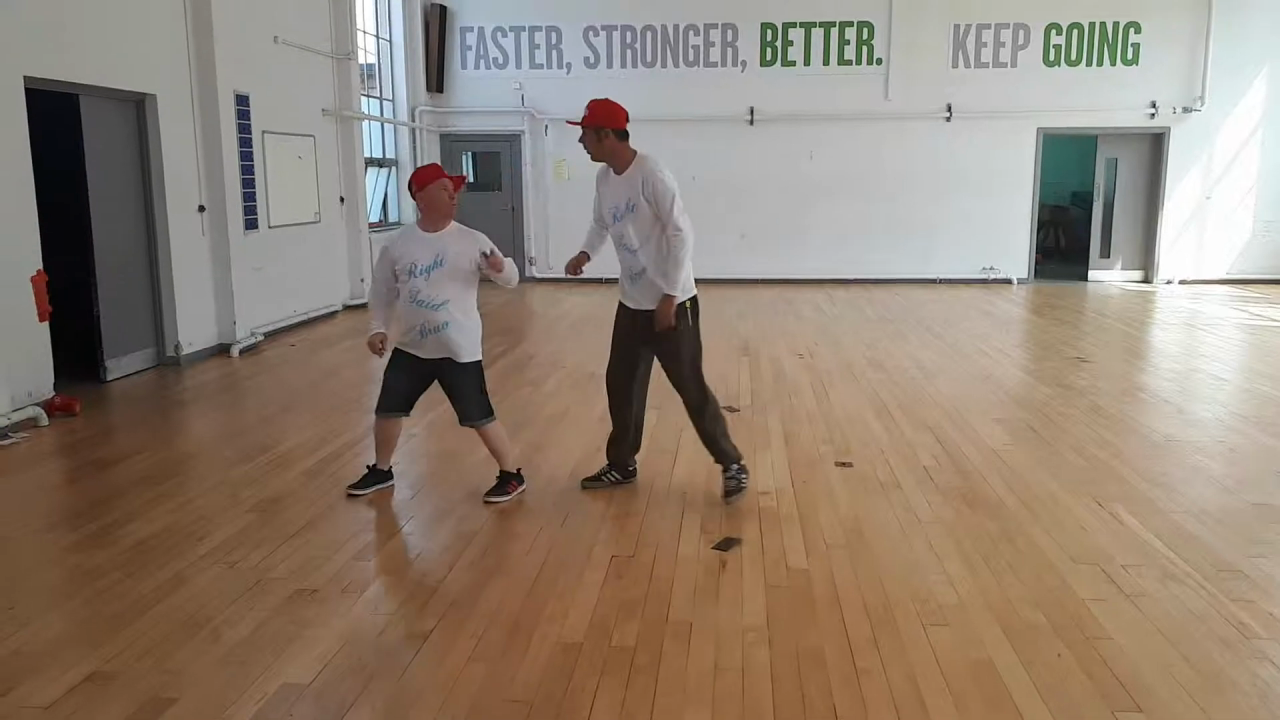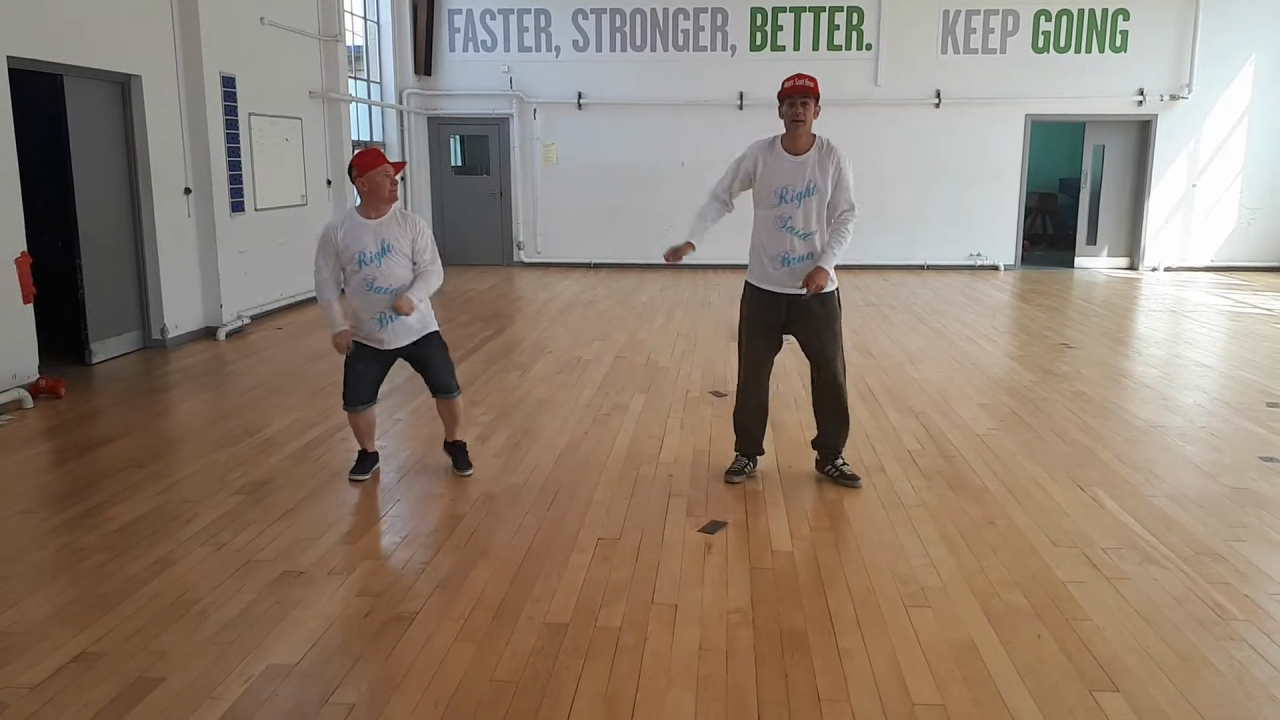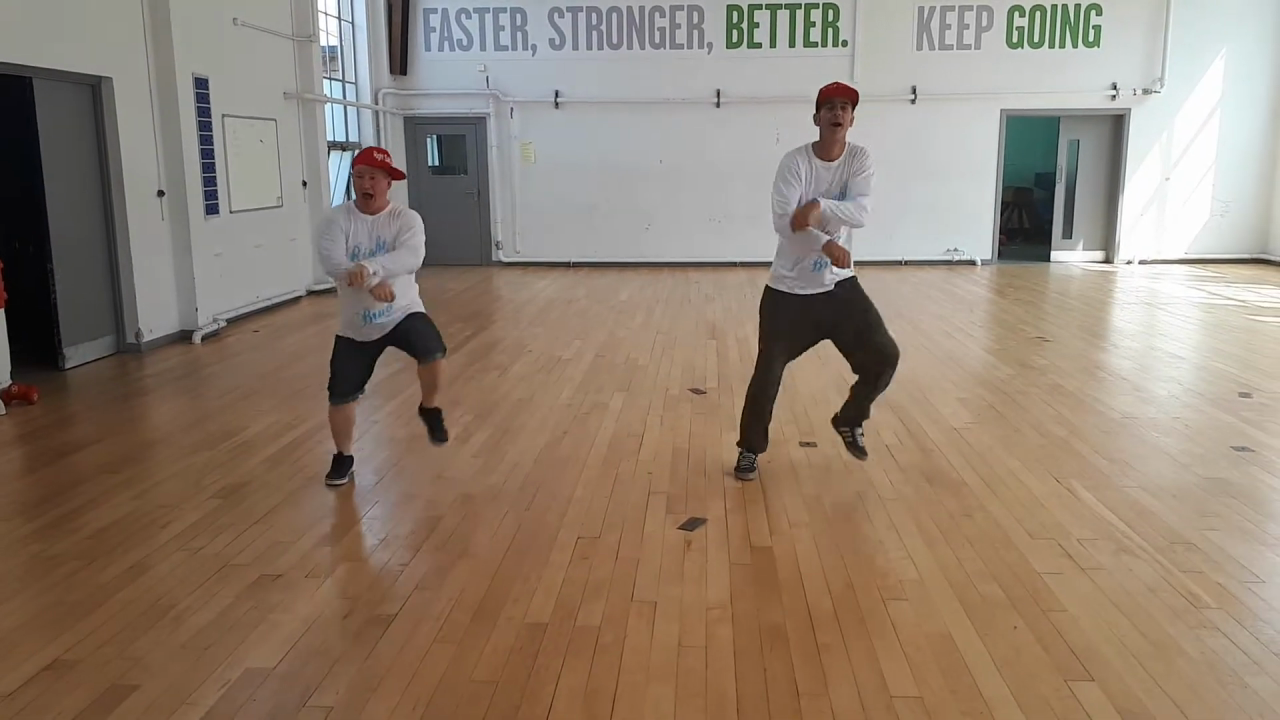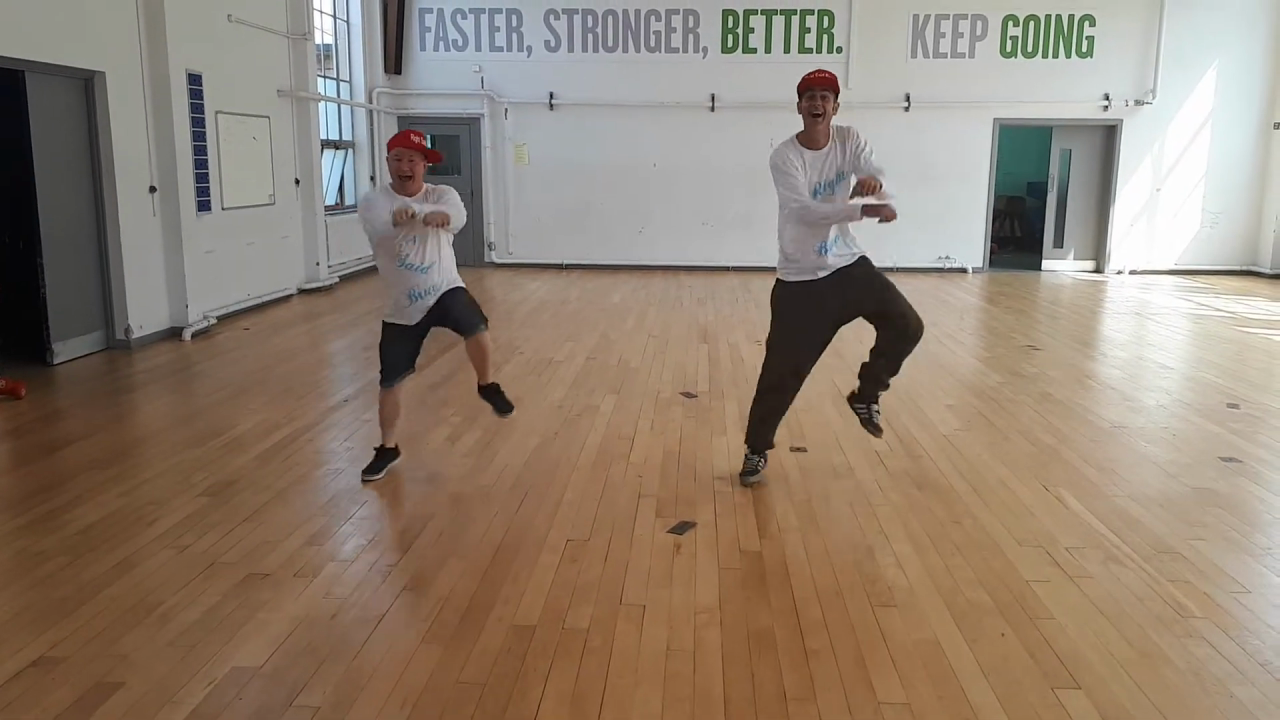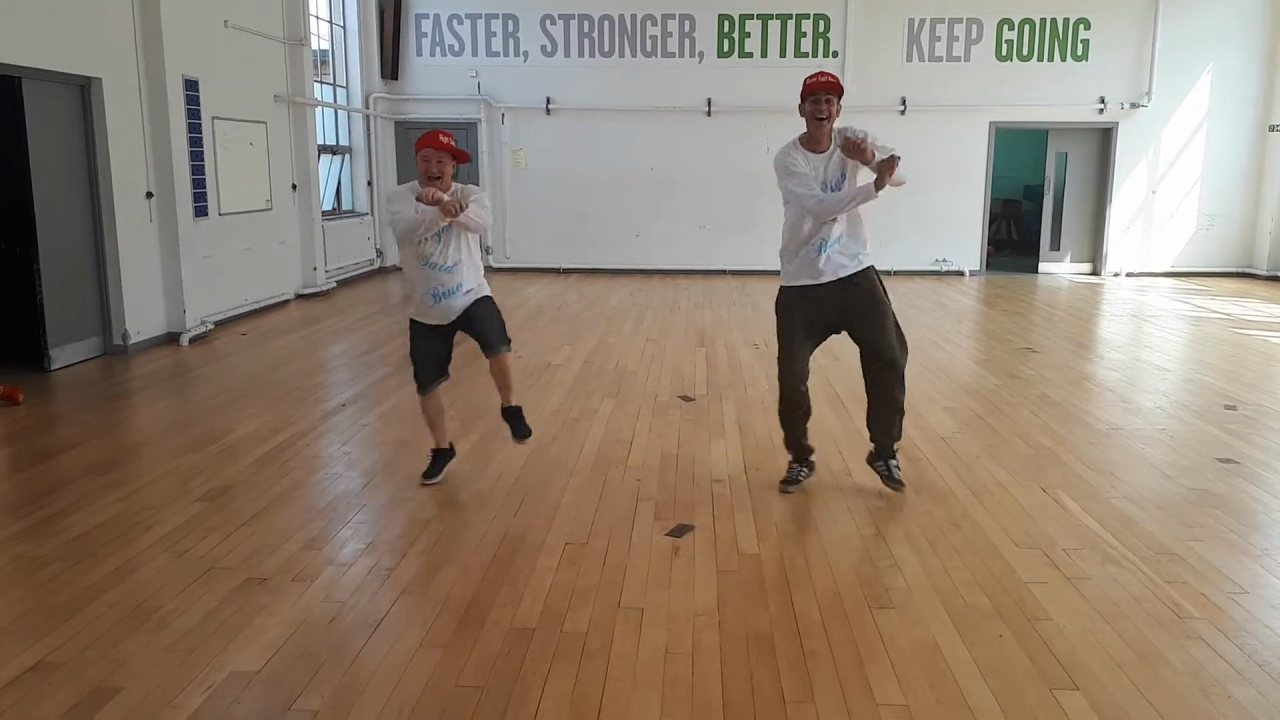
dt=1s
person 1, frame 1
left shoulder: (652, 175)
right shoulder: (605, 177)
left elbow: (680, 235)
right elbow: (601, 223)
left wrist: (670, 294)
right wrist: (586, 252)
left hip: (671, 299)
right hip: (631, 303)
left knee: (690, 386)
right knee: (620, 383)
left ankle: (731, 464)
right ankle: (621, 464)
person 1, frame 2
left shoulder: (832, 157)
right shoulder: (759, 155)
left elbow: (844, 218)
right elbow: (720, 199)
left wrist: (824, 266)
right wrist: (691, 240)
left hip: (816, 286)
right hip: (764, 285)
left knee: (829, 372)
right knee: (752, 374)
left ankle: (831, 456)
right ankle: (747, 453)
person 1, frame 3
left shoulder: (859, 158)
right shoulder: (793, 162)
left elbow: (859, 214)
right elbow: (782, 221)
left wrist: (819, 206)
right wrist: (825, 244)
left hip: (839, 283)
right hip: (789, 287)
left knee: (883, 357)
right knee: (768, 372)
left ankle: (850, 421)
right ankle: (750, 448)
person 1, frame 4
left shoulder: (850, 139)
right shoulder: (783, 156)
left elbow: (880, 177)
right elbow: (809, 212)
left wrist: (872, 181)
right wrist: (865, 209)
left hip: (849, 264)
right hip: (800, 278)
left knee: (907, 326)
right knee: (782, 367)
left ankle: (867, 395)
right ankle: (757, 448)
person 1, frame 5
left shoulder: (854, 140)
right shoulder: (788, 158)
left elbow: (892, 163)
right elbow: (819, 206)
left wrist: (874, 160)
right wrist: (875, 184)
left hip: (854, 274)
right hip: (802, 283)
left knee: (888, 358)
right knee: (792, 376)
left ankle: (884, 452)
right ankle: (799, 458)
person 2, frame 1
left shoulder: (471, 240)
right shoulder: (398, 244)
left elbow: (511, 278)
right elbow: (382, 291)
left wrist: (500, 267)
right wrist: (379, 328)
left hip: (460, 350)
right hip: (411, 348)
left knee: (479, 417)
right knee: (387, 410)
left ankle: (511, 475)
right ankle: (381, 471)
person 2, frame 2
left shoulder: (411, 224)
right shoulder: (336, 231)
left elbow: (432, 270)
right elbow: (327, 281)
left wrist: (412, 297)
right wrist: (338, 325)
left hip: (417, 328)
right hip: (366, 336)
left knee: (448, 390)
right knee: (356, 403)
left ankle: (455, 444)
right ankle: (368, 454)
person 2, frame 3
left shoulder: (407, 219)
right shoulder: (336, 220)
left elbow: (412, 257)
right elbow: (332, 263)
left wrist: (369, 270)
right wrist: (370, 282)
left hip: (404, 314)
right hip: (356, 325)
left knee: (433, 354)
right knee: (341, 397)
left ankle: (430, 409)
right ankle: (343, 457)
person 2, frame 4
left shoulder: (443, 194)
right shoulder: (373, 200)
left elbow: (456, 217)
right elbow: (382, 232)
left wrist: (419, 212)
right wrist: (425, 218)
left hip: (445, 291)
right hip: (401, 307)
left knee: (476, 328)
right knee: (390, 382)
left ankle: (488, 386)
right ankle: (387, 449)
person 2, frame 5
left shoulder: (470, 194)
right shoulder: (401, 197)
left elbow: (480, 219)
right elbow: (404, 229)
left wrist: (441, 204)
right wrist: (444, 210)
left hip: (470, 295)
right hip: (427, 309)
left knee: (498, 348)
right knee: (428, 385)
left ankle: (509, 408)
right ankle: (441, 449)
